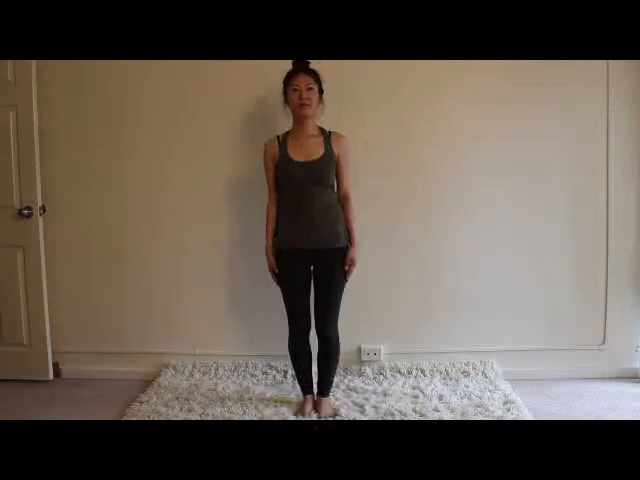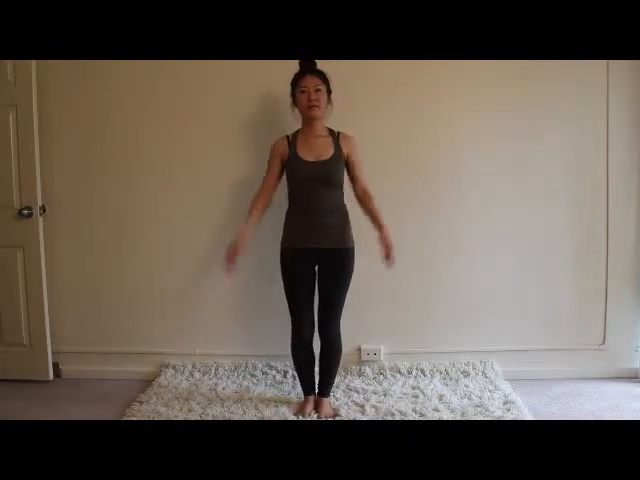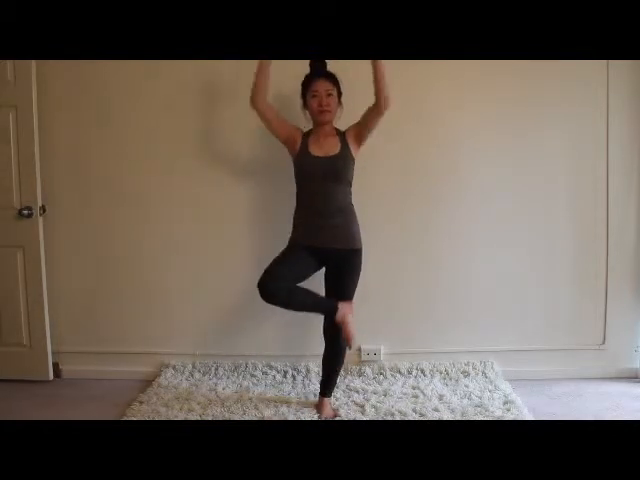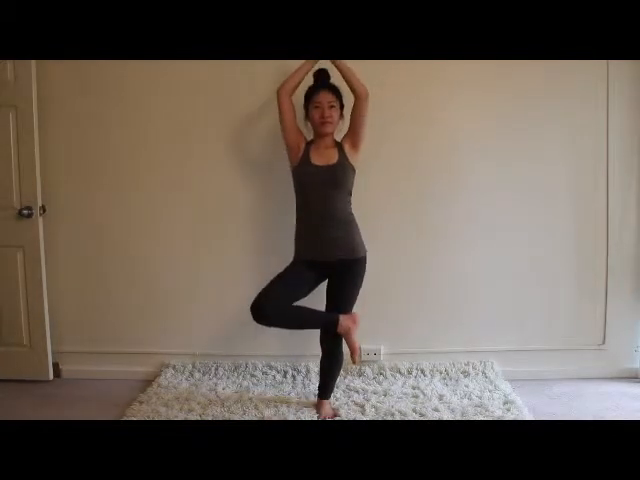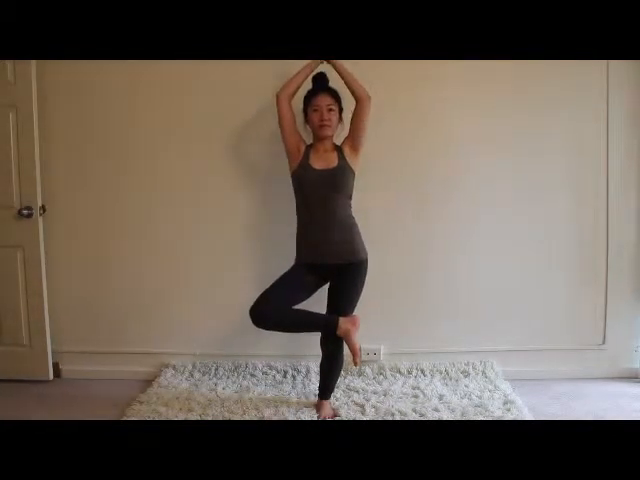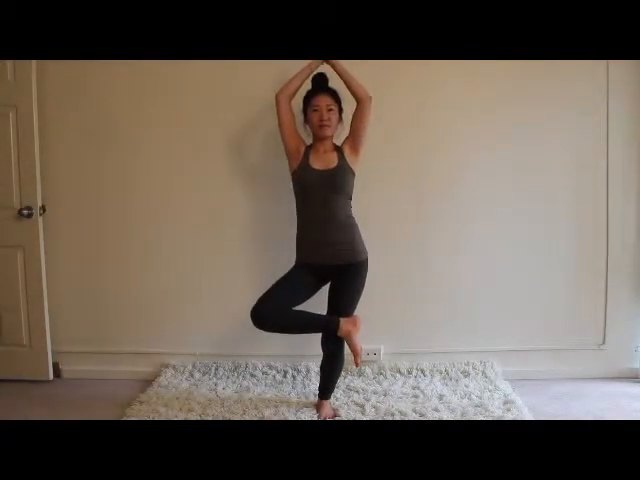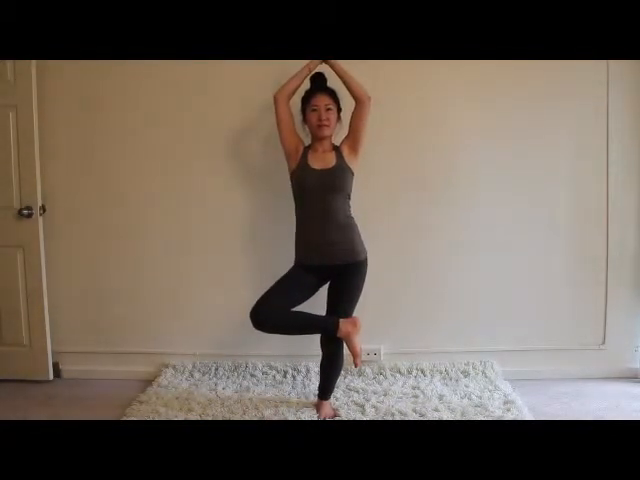
dt=0.5s
person 1, frame 1
left shoulder: (337, 143)
right shoulder: (274, 147)
left elbow: (344, 194)
right elbow: (273, 199)
left wrist: (353, 243)
right wrist: (269, 246)
left hip: (332, 245)
right hip: (291, 248)
left knee: (327, 326)
right knee: (298, 325)
left ankle: (324, 395)
right ankle: (306, 394)
person 1, frame 2
left shoulder: (345, 143)
right shoulder: (283, 146)
left elbow: (362, 190)
right elbow: (265, 194)
left wrist: (382, 228)
right wrist: (243, 235)
left hip: (338, 245)
right hip: (296, 246)
left knee: (330, 326)
right knee: (301, 328)
left ankle: (325, 396)
right ankle: (308, 394)
person 1, frame 3
left shoulder: (353, 138)
right shoulder: (295, 140)
left elbow: (382, 104)
right elbow: (258, 102)
left wrist: (375, 61)
right wrist: (266, 62)
left hip: (346, 242)
right hip: (305, 241)
left knee: (332, 331)
right knee: (270, 287)
left ankle: (325, 396)
right ankle: (337, 309)
person 1, frame 4
left shoulder: (349, 149)
right shoulder: (298, 149)
left elbow: (363, 95)
right elbow: (283, 93)
left wrist: (334, 60)
right wrist: (312, 61)
left hip: (349, 255)
right hip: (308, 257)
left knee: (330, 337)
right knee: (262, 309)
left ankle: (324, 399)
right ankle: (341, 321)
person 1, frame 5
left shoulder: (349, 153)
right shoulder: (298, 153)
left elbow: (365, 99)
right elbow: (282, 98)
left wrist: (334, 63)
right wrist: (314, 63)
left hip: (349, 258)
right hip: (309, 260)
left knee: (331, 339)
right knee: (262, 313)
left ankle: (325, 399)
right ankle: (341, 324)
person 1, frame 6
left shoulder: (349, 153)
right shoulder: (298, 154)
left elbow: (365, 100)
right elbow: (282, 99)
left wrist: (334, 63)
right wrist: (314, 65)
left hip: (350, 258)
right hip: (310, 261)
left knee: (332, 339)
right knee: (263, 315)
left ankle: (324, 399)
right ankle: (343, 325)
person 1, frame 7
left shoulder: (348, 153)
right shoulder: (296, 153)
left elbow: (364, 100)
right elbow: (280, 98)
left wrist: (333, 63)
right wrist: (312, 65)
left hip: (349, 258)
right hip: (309, 261)
left knee: (331, 339)
right knee: (262, 315)
left ankle: (324, 400)
right ankle: (342, 325)
